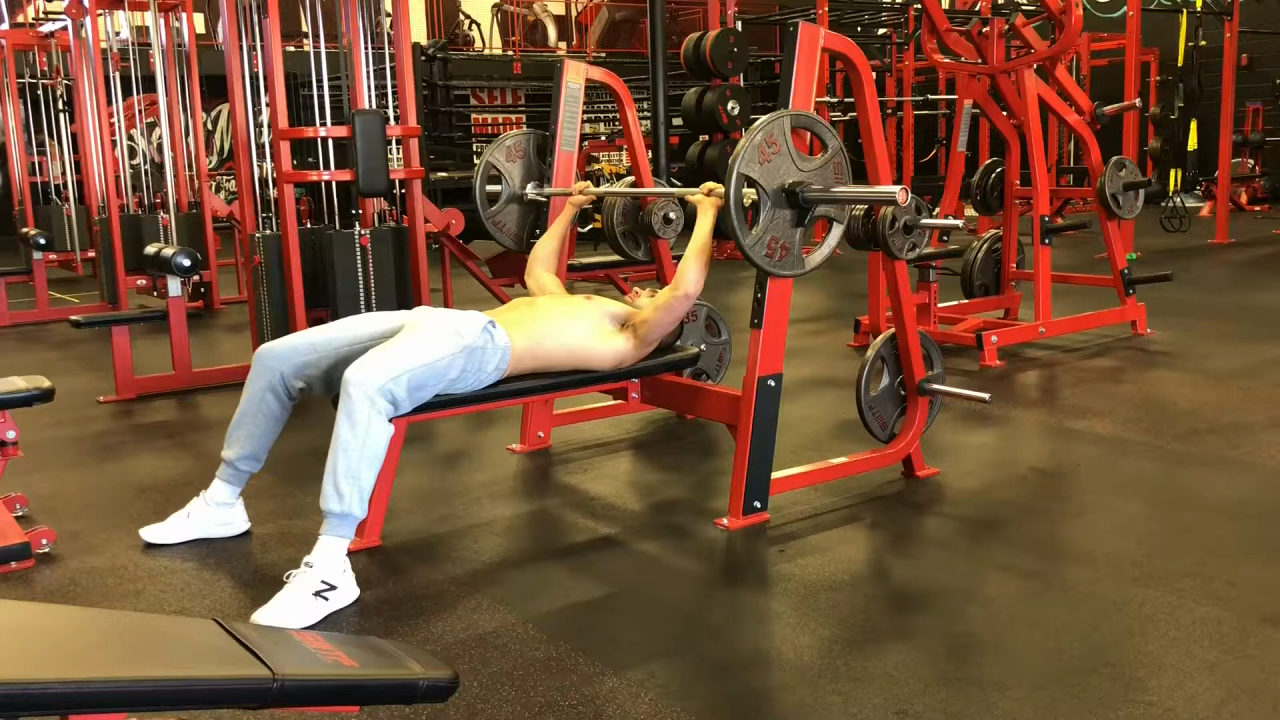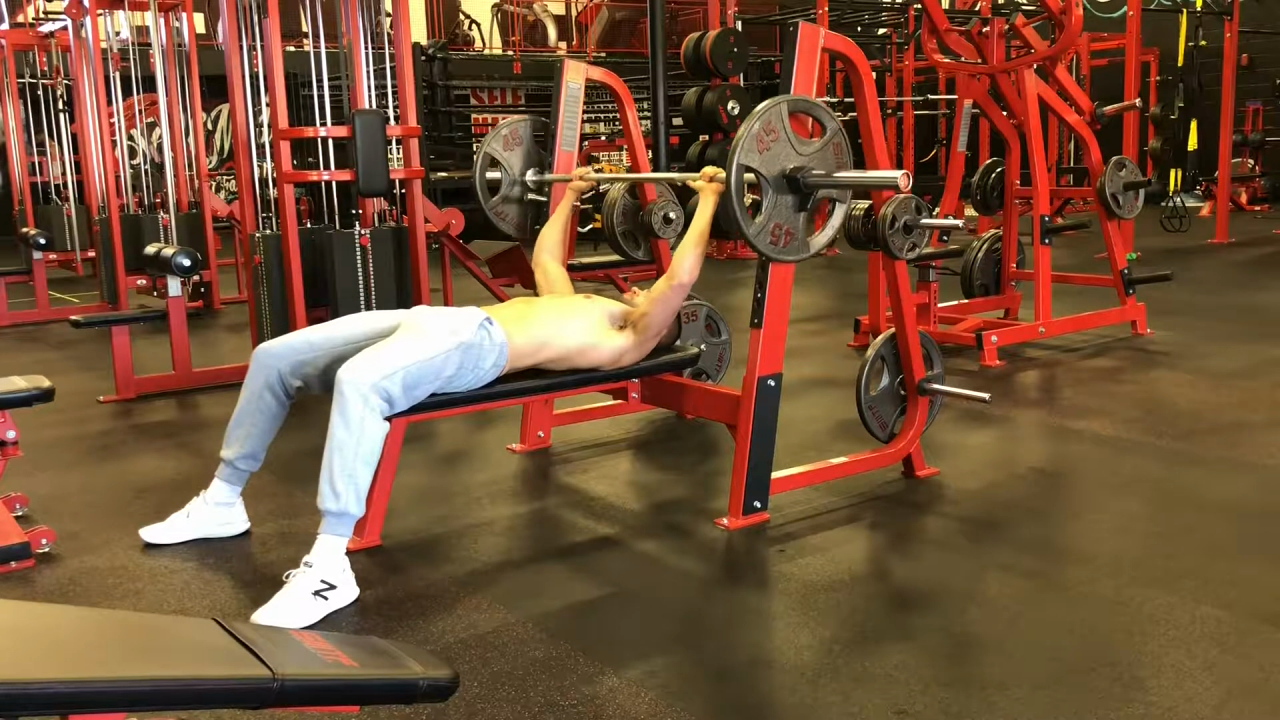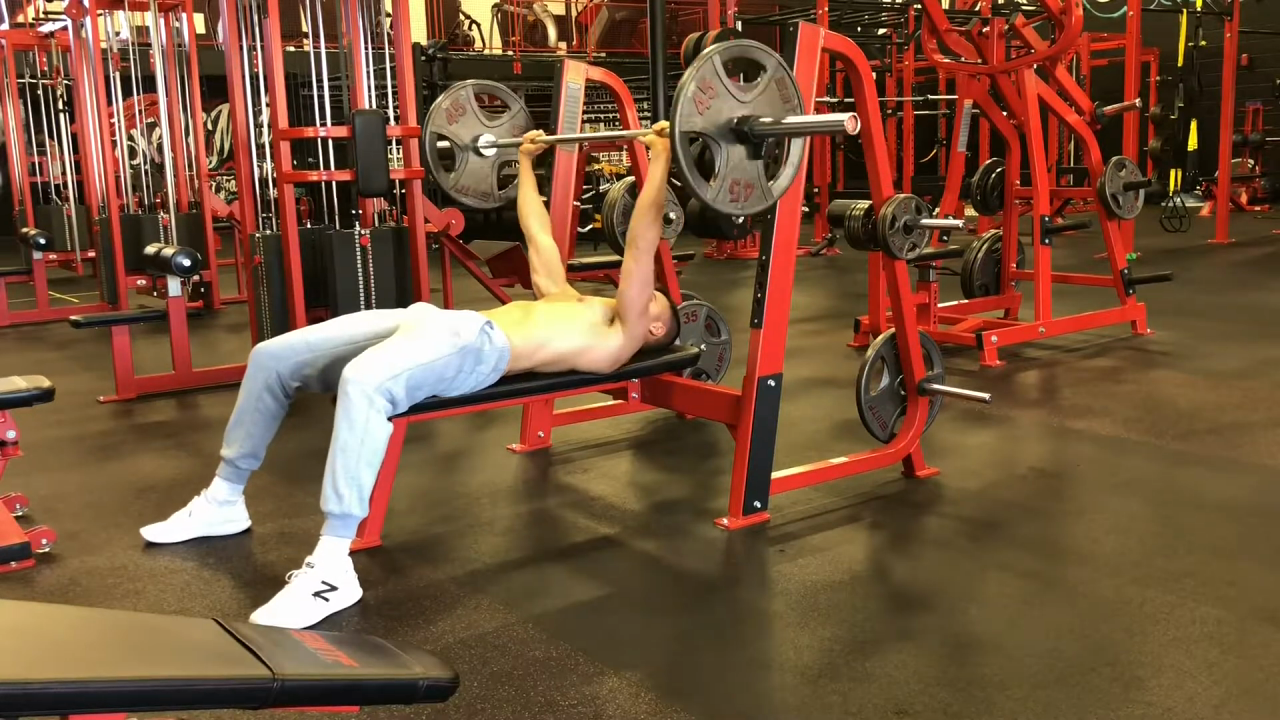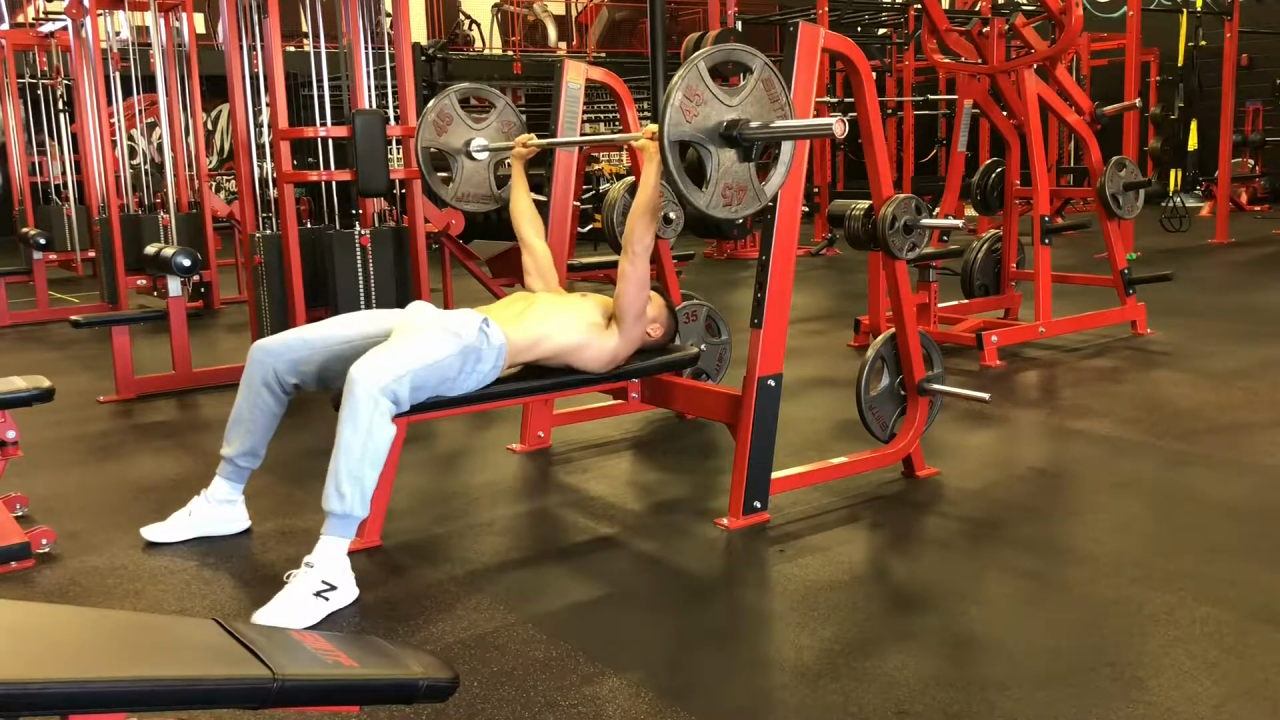
dt=1s
person 1, frame 1
left shoulder: (630, 339)
right shoulder: (584, 307)
left elbow: (685, 290)
right elbow: (536, 270)
left wrist: (707, 215)
right wrist: (570, 208)
left hip: (482, 345)
right hip: (440, 320)
left knee: (366, 384)
right knee: (275, 358)
left ankle: (330, 567)
right ankle: (223, 501)
person 1, frame 2
left shoulder: (627, 341)
right shoulder: (578, 307)
left elbow: (680, 280)
right elbow: (545, 258)
left wrist: (708, 201)
right wrist: (569, 197)
left hip: (478, 342)
right hip: (437, 318)
left knee: (358, 382)
right knee: (274, 357)
left ankle: (329, 566)
right ankle: (223, 500)
person 1, frame 3
left shoulder: (621, 339)
right shoulder: (569, 302)
left elbow: (640, 248)
right elbow: (539, 237)
left wrist: (660, 161)
right wrist: (526, 163)
left hip: (479, 347)
right hip: (434, 320)
left knee: (363, 384)
right knee: (273, 357)
left ankle: (331, 568)
right ankle: (224, 499)
person 1, frame 4
left shoulder: (617, 340)
right shoulder: (563, 302)
left elbow: (637, 251)
right elbow: (531, 239)
left wrist: (652, 165)
right wrist: (517, 165)
left hip: (476, 343)
right hip: (428, 318)
left knee: (370, 383)
right knee: (271, 354)
left ankle: (330, 567)
right ankle: (224, 498)
